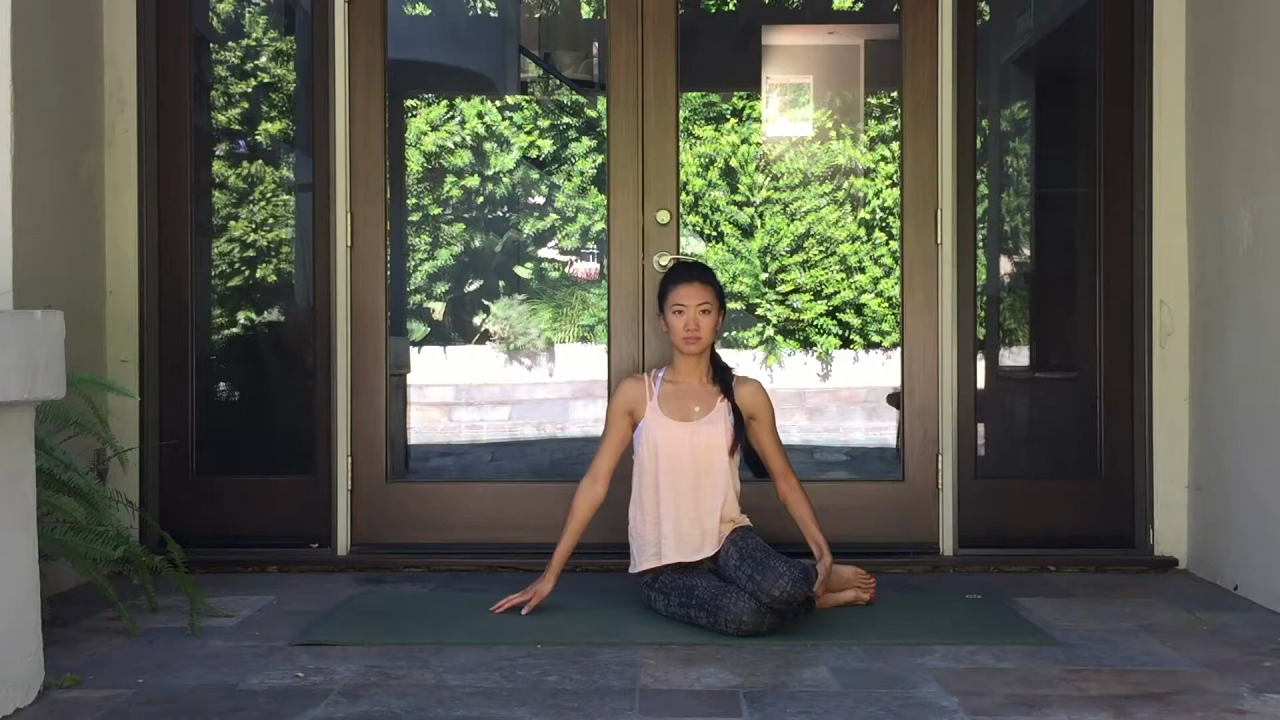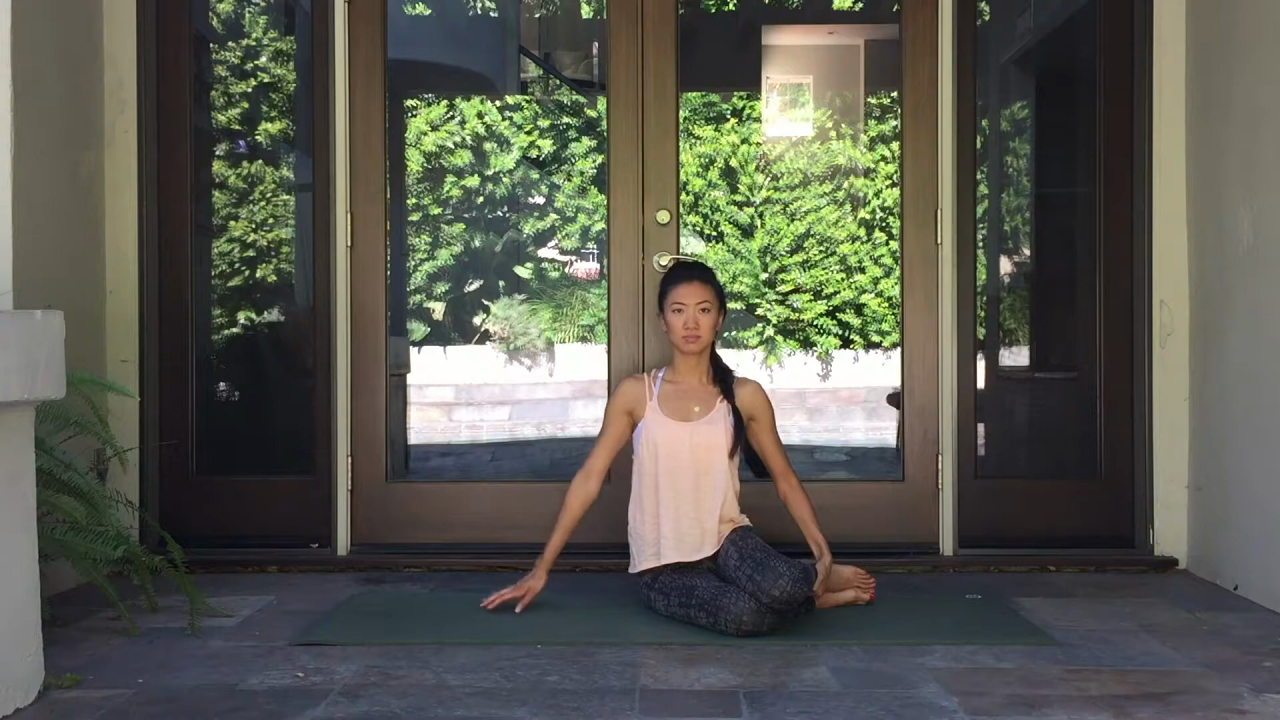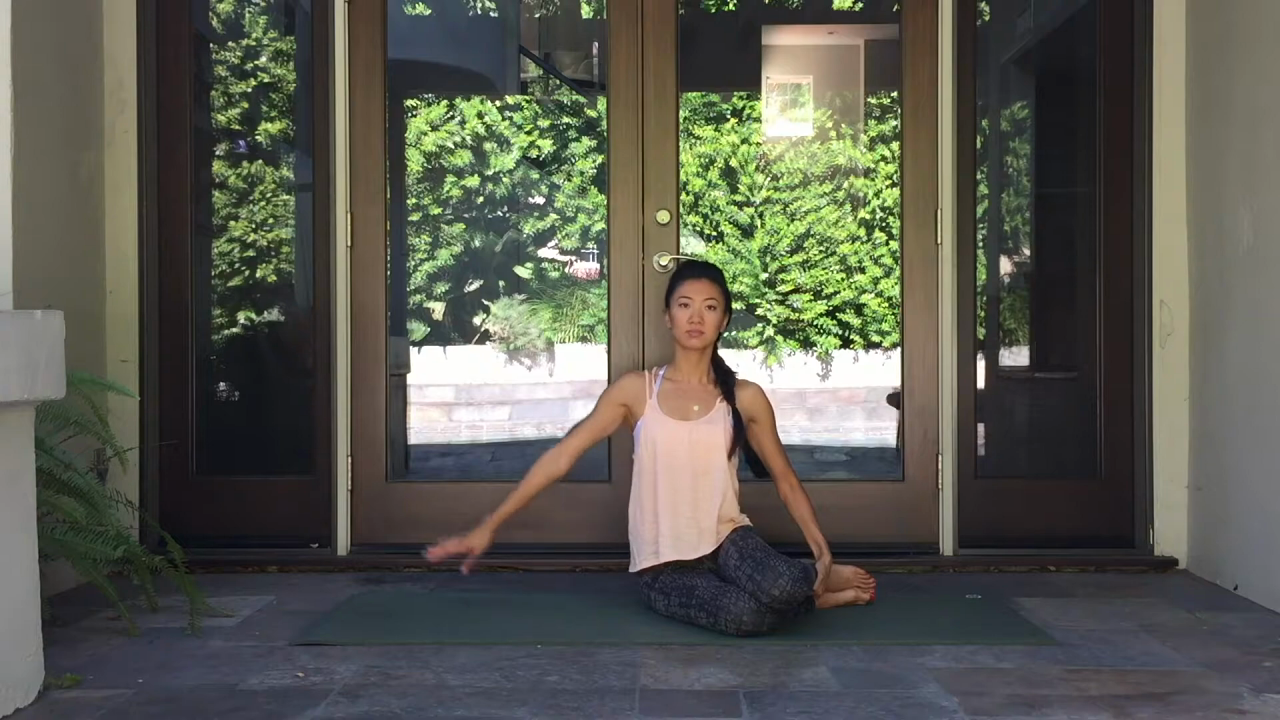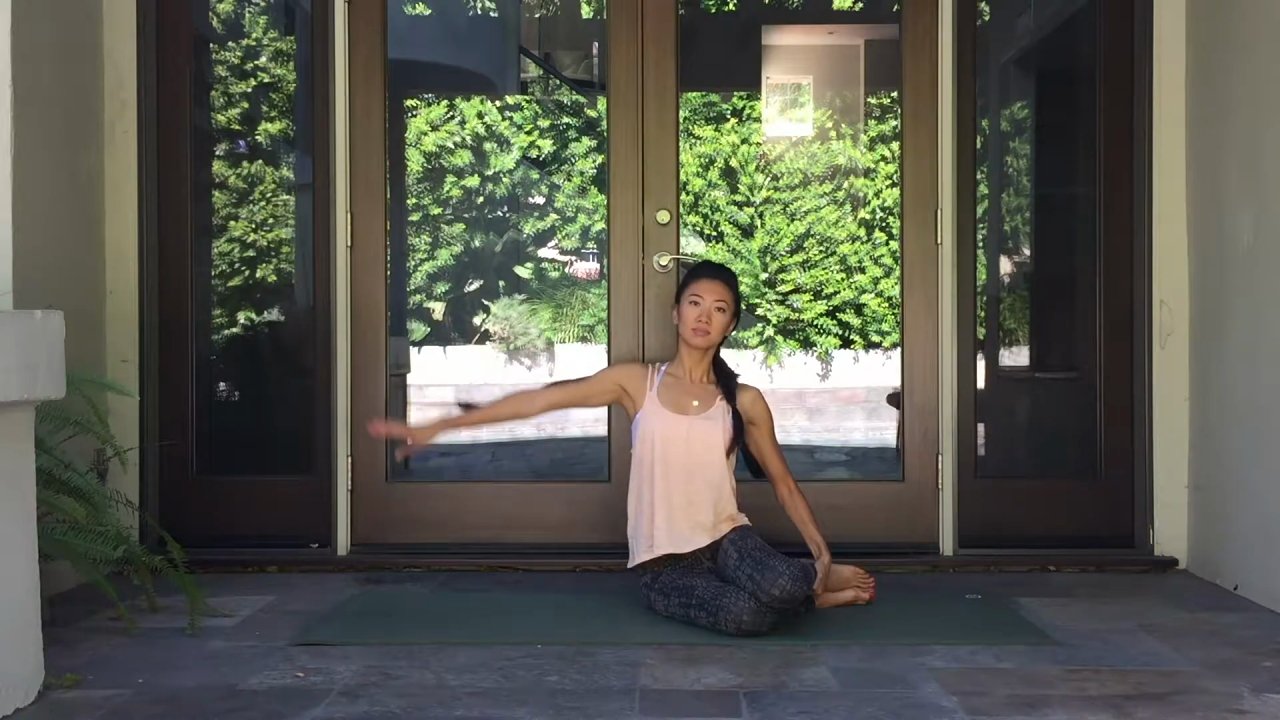
dt=0.2s
person 1, frame 1
left shoulder: (746, 394)
right shoulder: (635, 393)
left elbow: (784, 479)
right elbow: (595, 482)
left wrist: (824, 553)
right wrist: (551, 573)
left hip: (728, 542)
right hip: (663, 568)
left knee: (783, 588)
right knee: (744, 616)
left ankle: (817, 579)
right ankle: (817, 593)
person 1, frame 2
left shoulder: (745, 395)
right shoulder: (635, 393)
left elbow: (785, 479)
right elbow: (589, 479)
left wrist: (823, 553)
right wrist: (541, 569)
left hip: (728, 541)
right hip: (662, 567)
left knee: (781, 587)
right knee: (745, 615)
left ankle: (816, 578)
right ankle: (816, 594)
person 1, frame 3
left shoulder: (745, 397)
right shoulder: (636, 389)
left elbow: (784, 479)
right elbow: (560, 457)
left wrist: (823, 553)
right wrist: (488, 527)
left hip: (727, 541)
right hip: (661, 566)
left knee: (782, 587)
right knee: (744, 615)
left ankle: (816, 579)
right ankle: (817, 594)
person 1, frame 4
left shoulder: (744, 401)
right shoulder: (636, 381)
left elbow: (783, 482)
right elbow: (538, 400)
left wrist: (823, 553)
right wrist: (439, 426)
left hip: (727, 539)
right hip: (662, 564)
left knee: (783, 585)
right knee: (745, 614)
left ankle: (815, 578)
right ankle: (814, 592)
